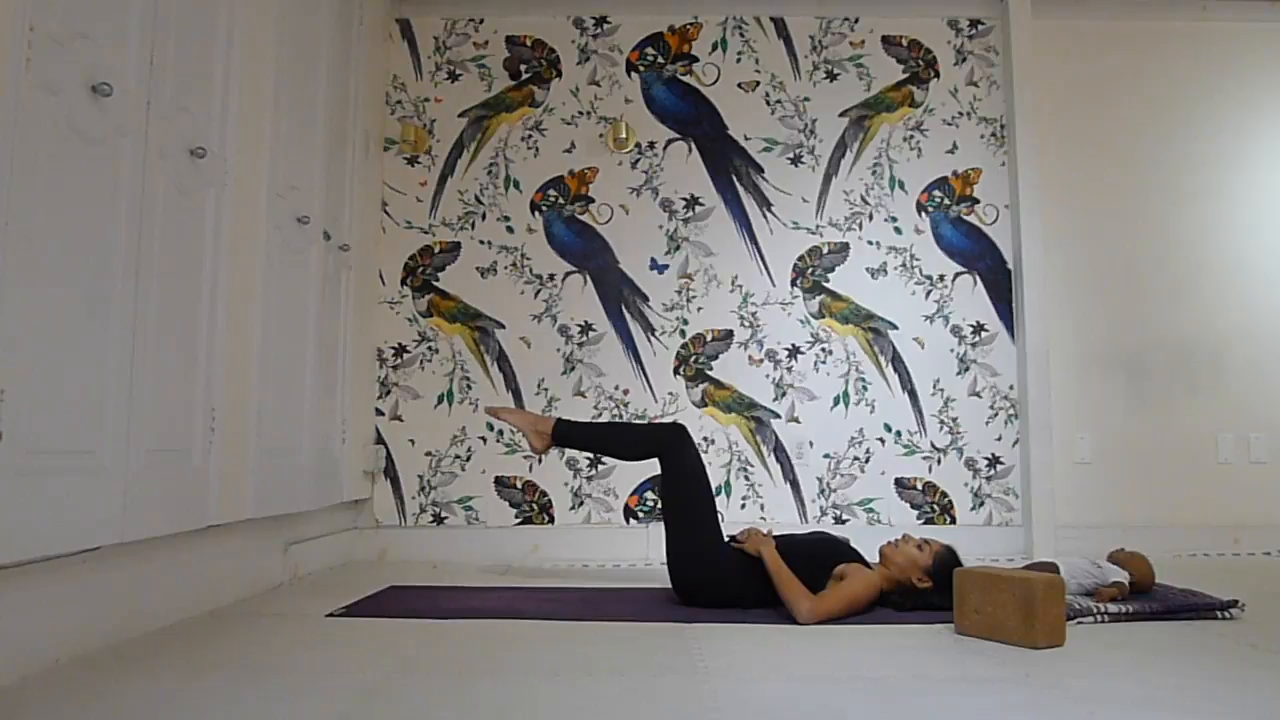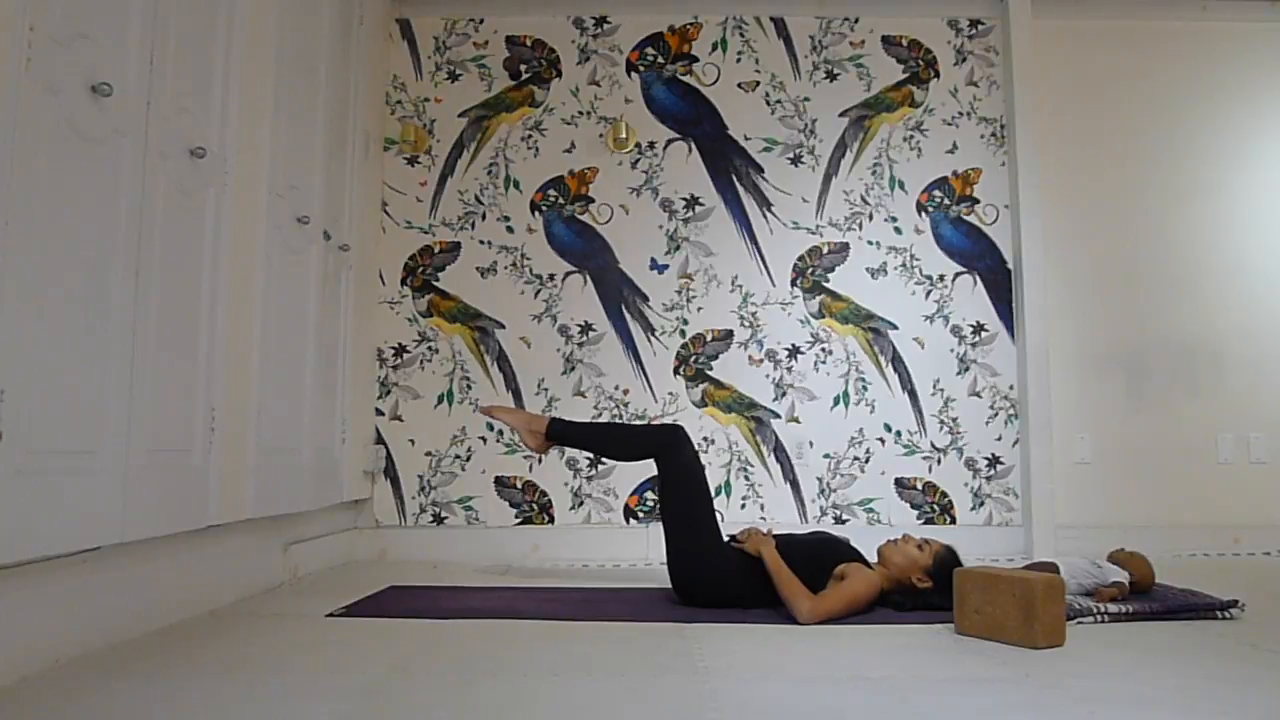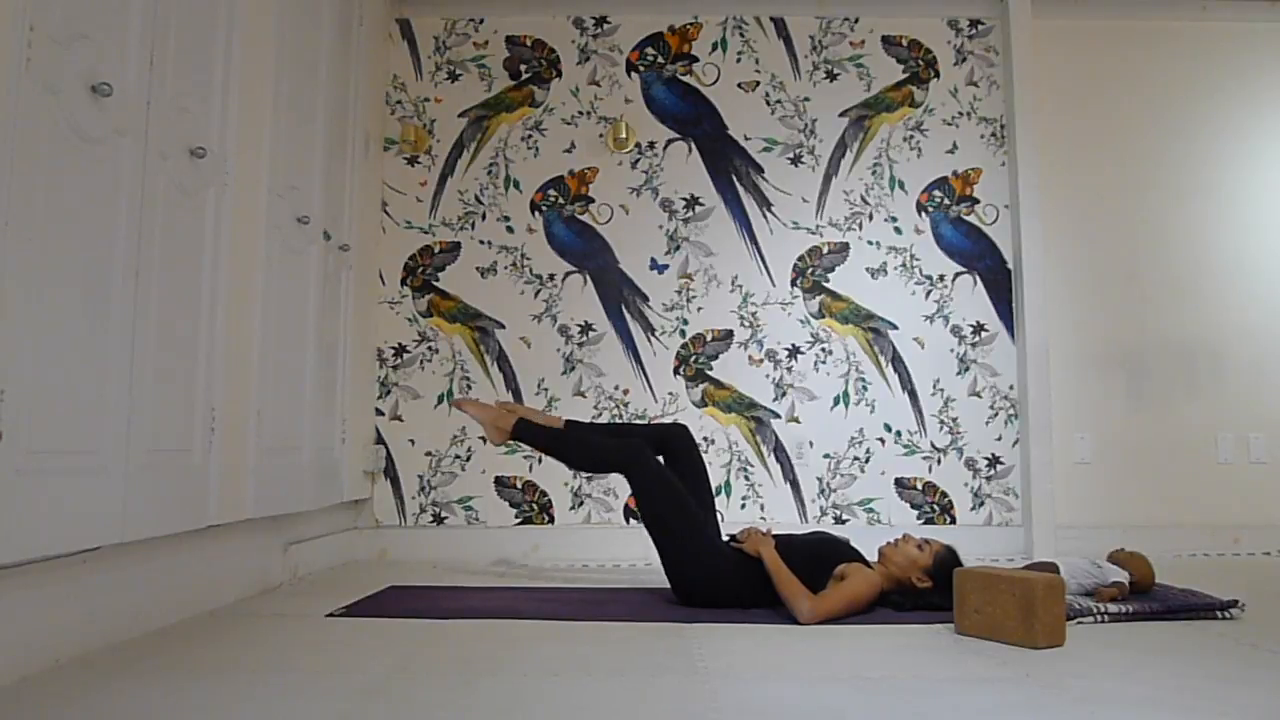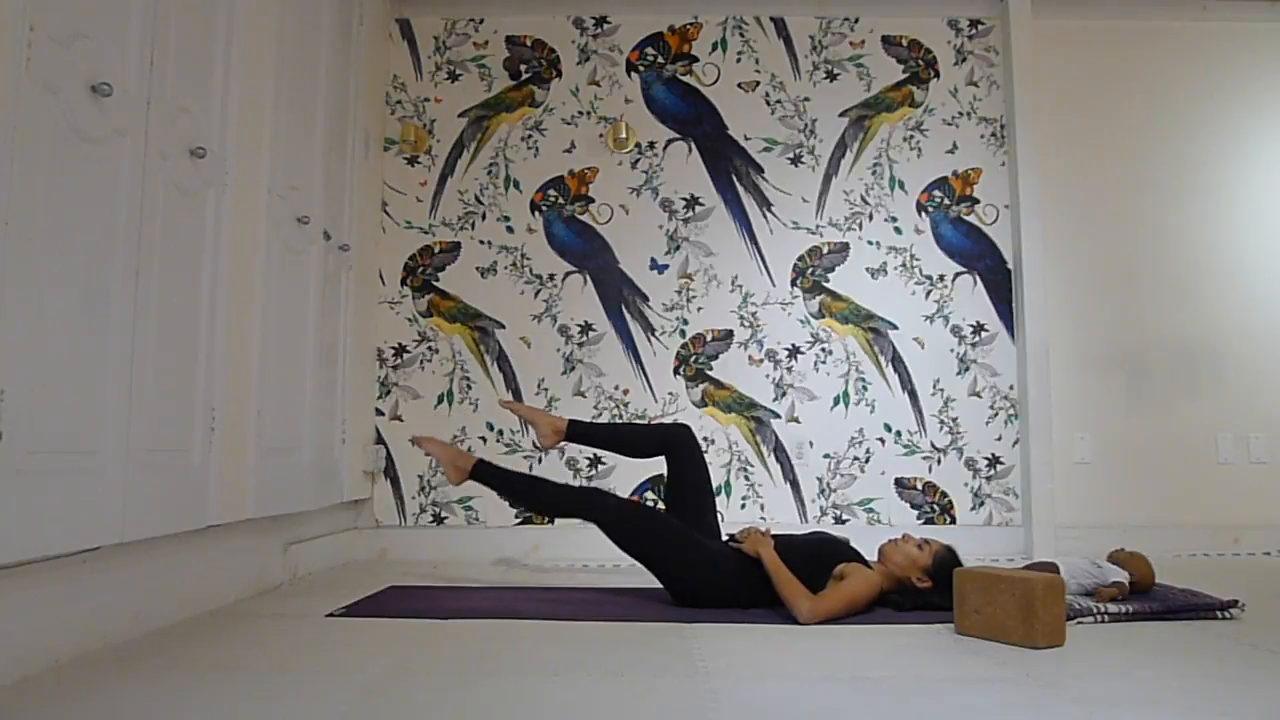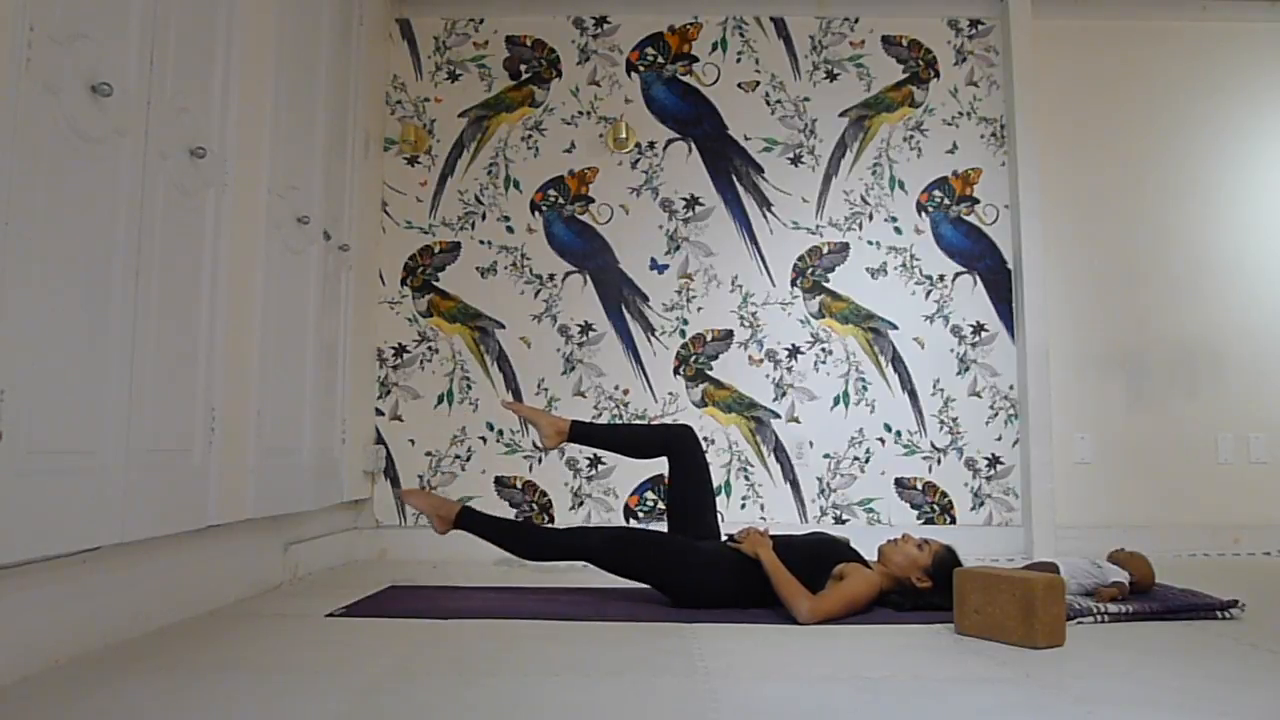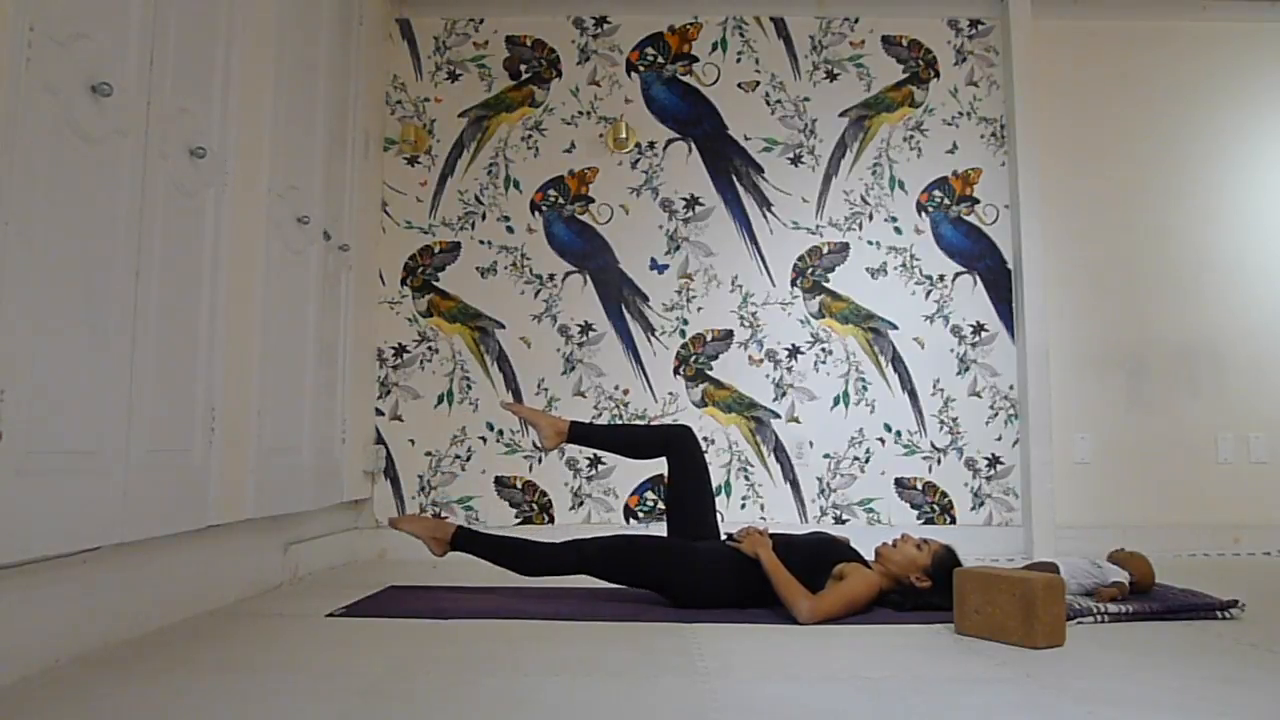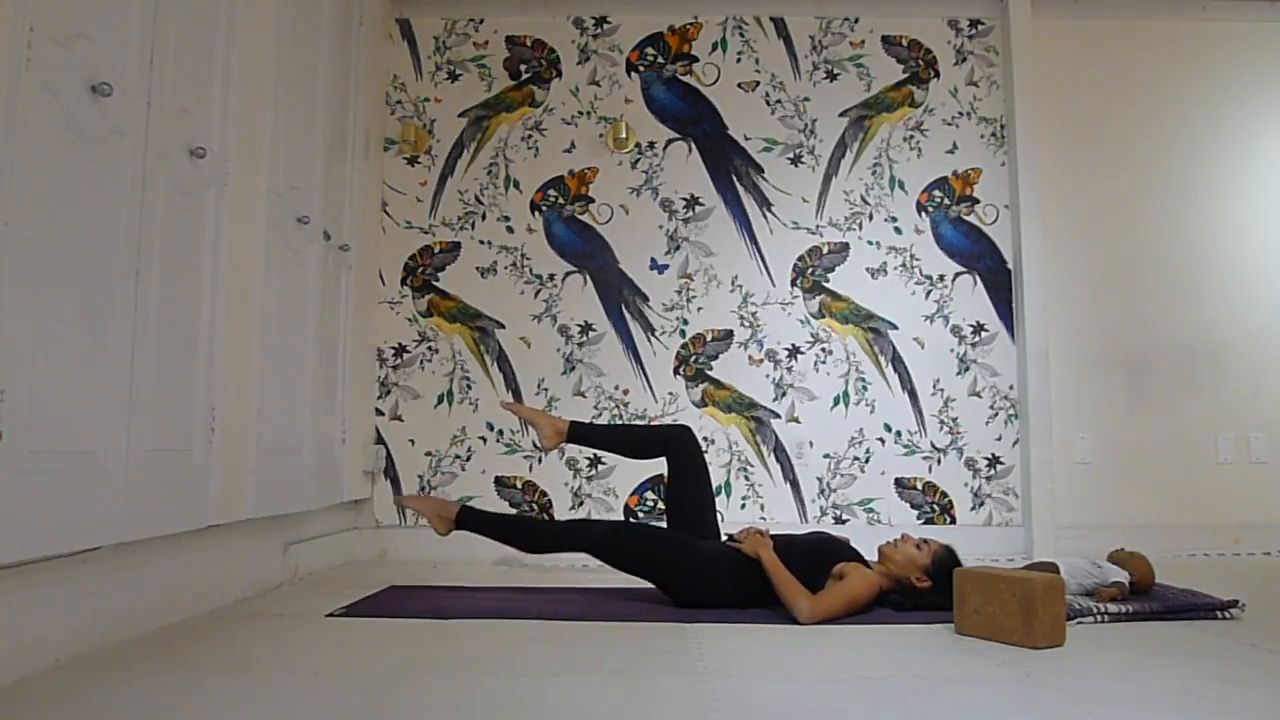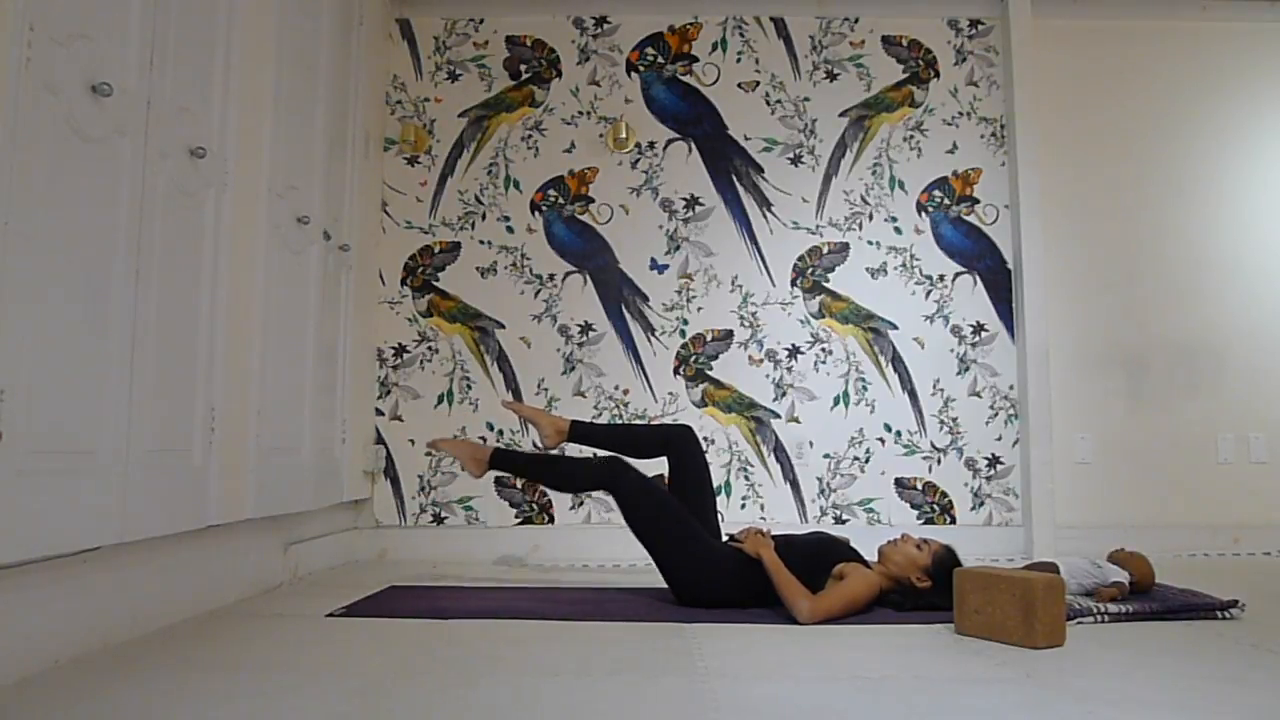
dt=0.5s
person 1, frame 1
left shoulder: (867, 585)
right shoulder: (862, 570)
left elbow: (807, 609)
left wrist: (766, 550)
right wrist: (761, 541)
left hip: (712, 577)
right hip: (722, 563)
left knee: (674, 439)
right knee: (672, 439)
left ankle: (551, 429)
right ankle: (554, 433)
person 1, frame 2
left shoulder: (866, 584)
right shoulder: (860, 569)
left elbow: (807, 610)
left wrist: (765, 551)
right wrist: (762, 540)
left hip: (712, 577)
right hip: (720, 565)
left knee: (668, 443)
right knee: (673, 437)
left ankle: (546, 428)
right ankle: (550, 432)
person 1, frame 3
left shoulder: (868, 584)
right shoulder: (861, 568)
left elbow: (808, 609)
left wrist: (766, 551)
right wrist: (760, 540)
left hip: (713, 578)
right hip: (719, 559)
left knee: (634, 456)
right knee: (675, 438)
left ankle: (513, 429)
right ankle: (556, 429)
person 1, frame 4
left shoulder: (868, 586)
right shoulder: (858, 567)
left elbow: (807, 609)
left wrist: (763, 551)
right wrist: (759, 540)
left hip: (711, 578)
right hip: (714, 557)
left knee: (594, 501)
right knee: (677, 438)
left ankle: (472, 469)
right ankle: (562, 430)
person 1, frame 5
left shoulder: (864, 586)
right shoulder: (857, 566)
left elbow: (807, 609)
left wrist: (763, 552)
right wrist: (758, 539)
left hip: (710, 579)
right hip: (712, 555)
left knee: (580, 541)
right knee: (680, 439)
left ankle: (457, 515)
right ankle: (564, 431)
person 1, frame 6
left shoulder: (866, 585)
right shoulder: (856, 563)
left elbow: (808, 609)
left wrist: (763, 553)
right wrist: (764, 539)
left hip: (709, 578)
right hip: (712, 554)
left knee: (574, 553)
right knee: (679, 439)
left ankle: (454, 536)
right ankle: (566, 431)
person 1, frame 7
left shoulder: (865, 585)
right shoulder: (855, 563)
left elbow: (806, 608)
left wrist: (763, 552)
right wrist: (760, 537)
left hip: (709, 578)
right hip: (712, 553)
left knee: (585, 533)
right knee: (677, 438)
left ankle: (459, 517)
right ankle: (563, 430)
person 1, frame 8
left shoulder: (866, 585)
right shoulder: (857, 566)
left elbow: (807, 609)
left wrist: (765, 553)
right wrist: (763, 538)
left hip: (711, 576)
right hip: (716, 559)
left knee: (615, 471)
right knee: (680, 438)
left ankle: (492, 459)
right ankle: (564, 429)
